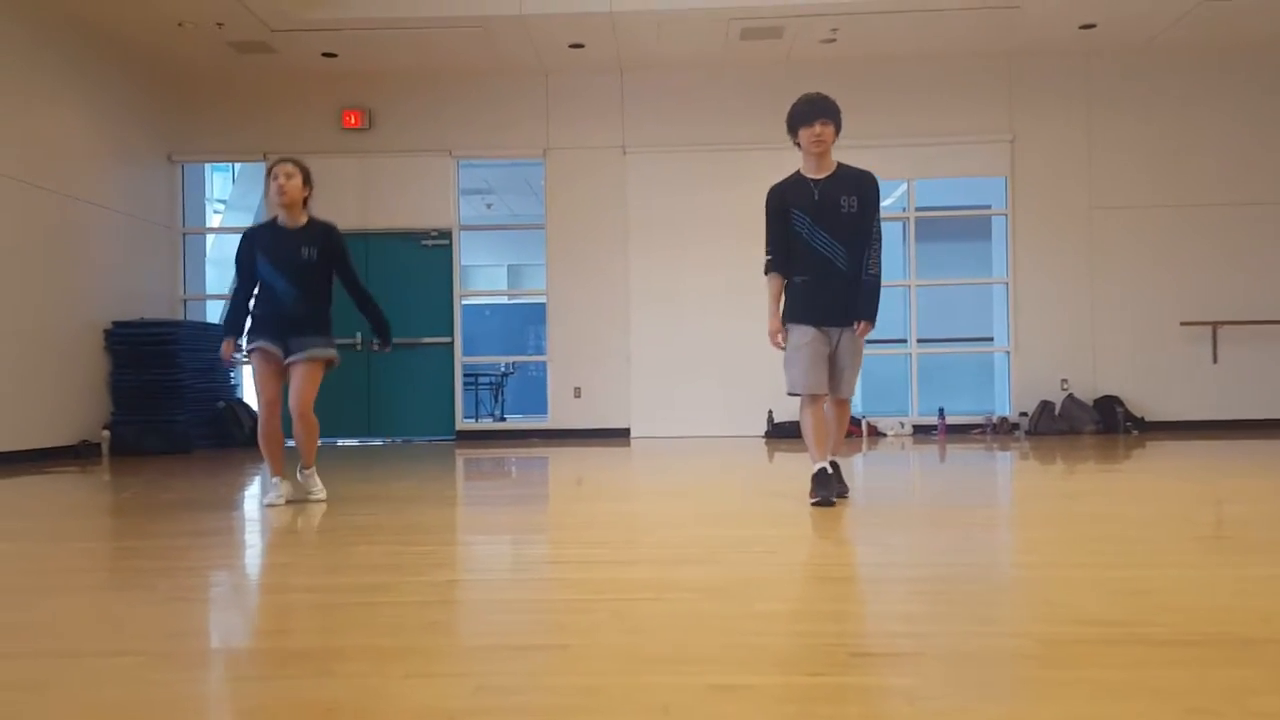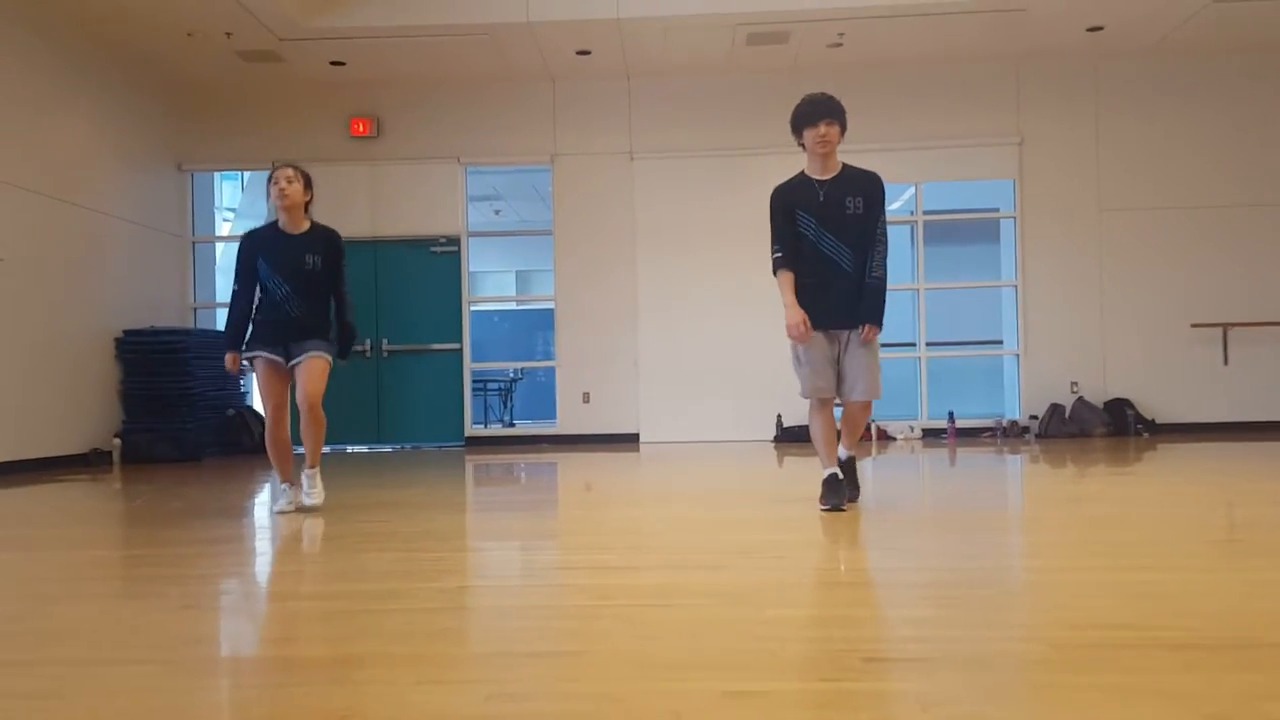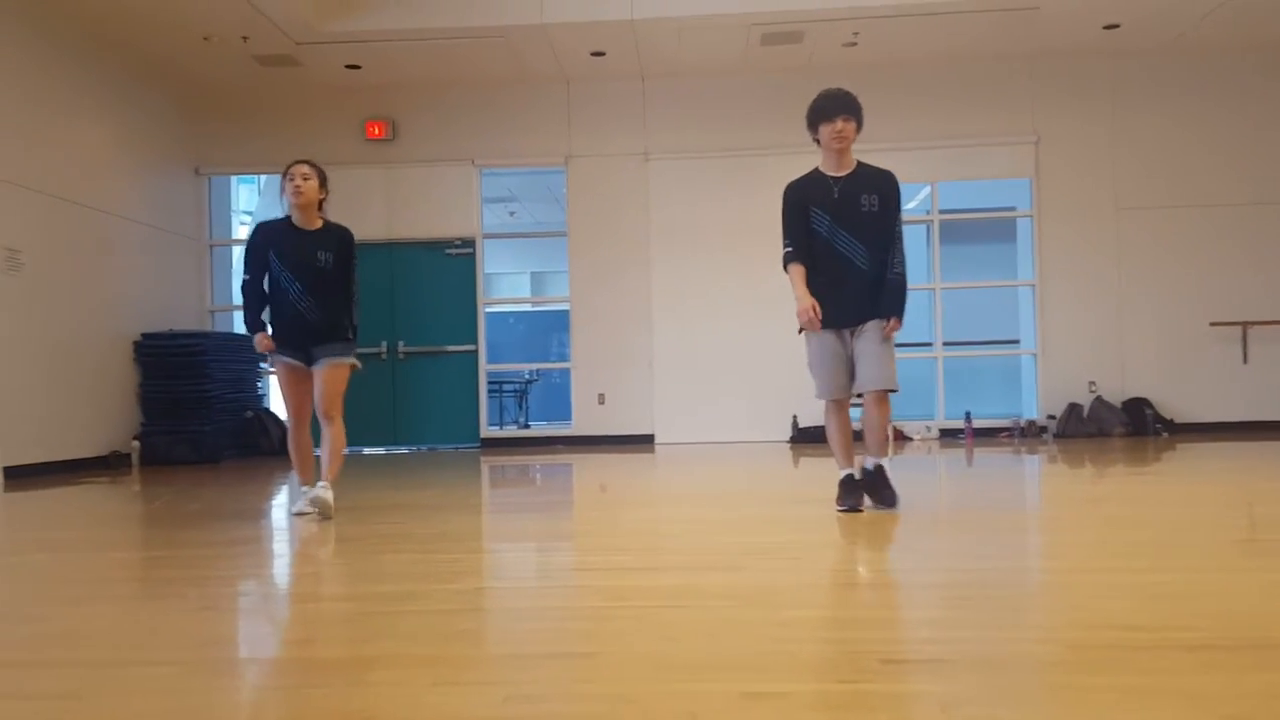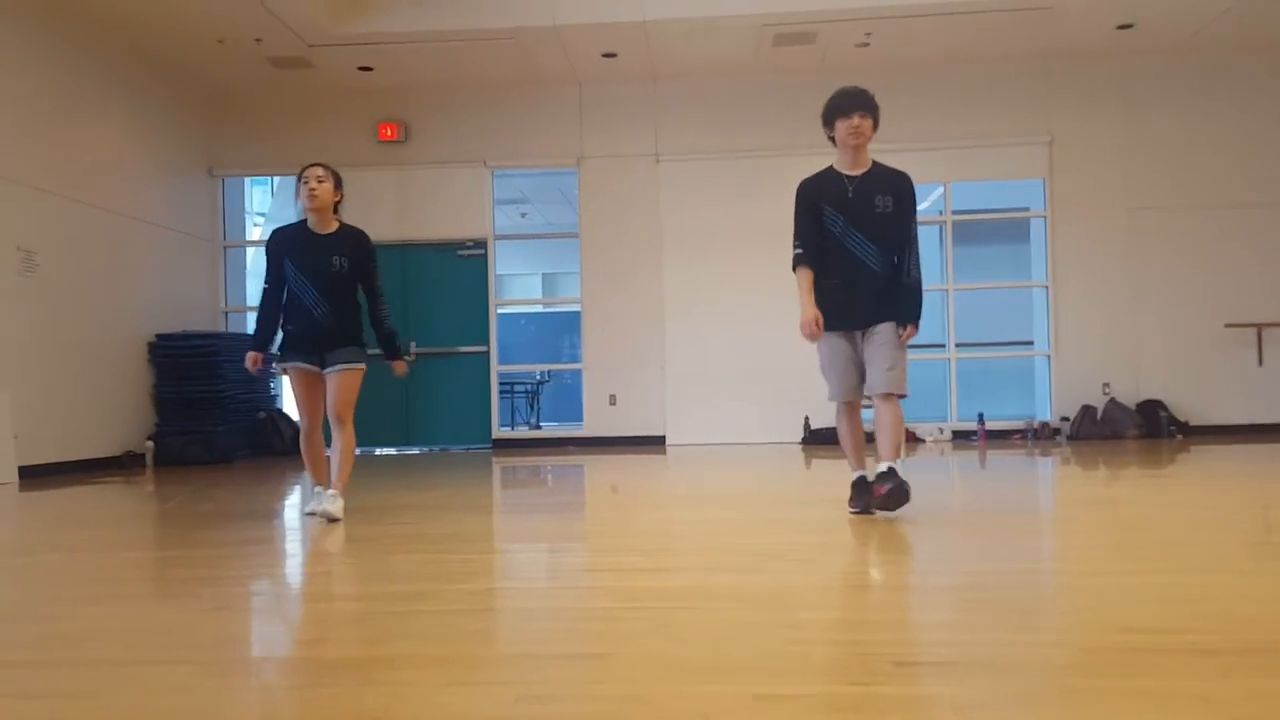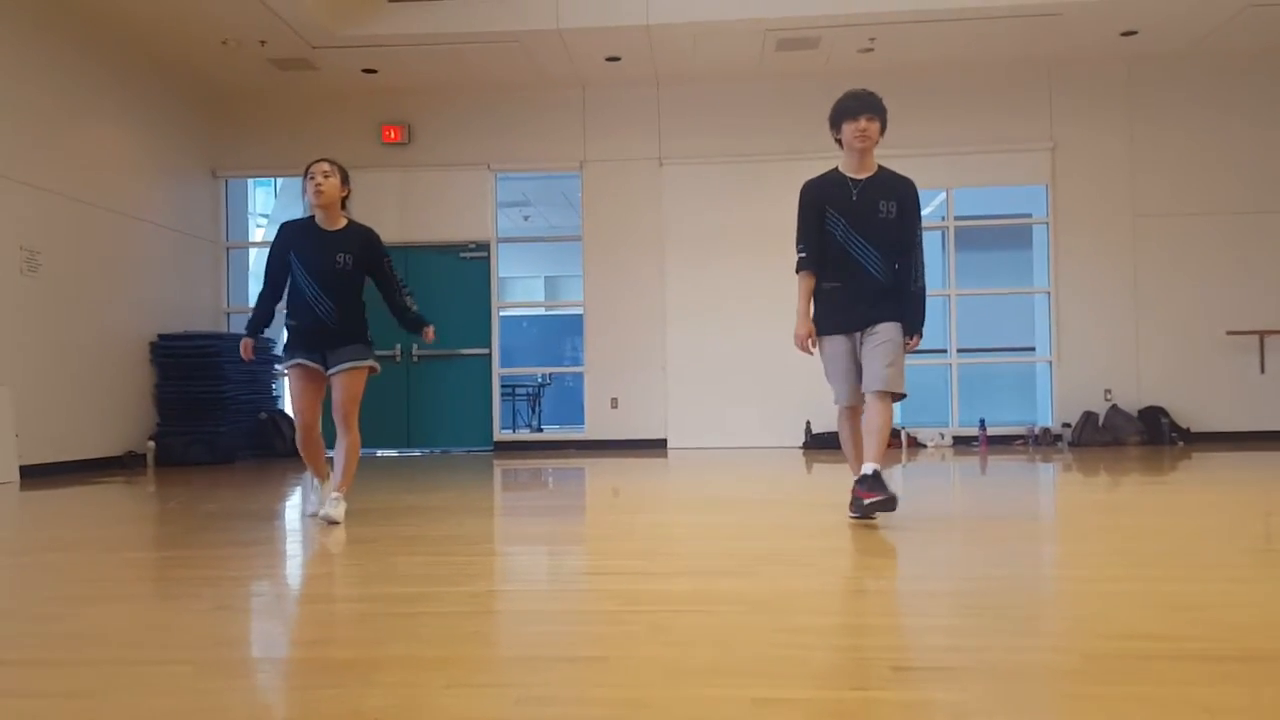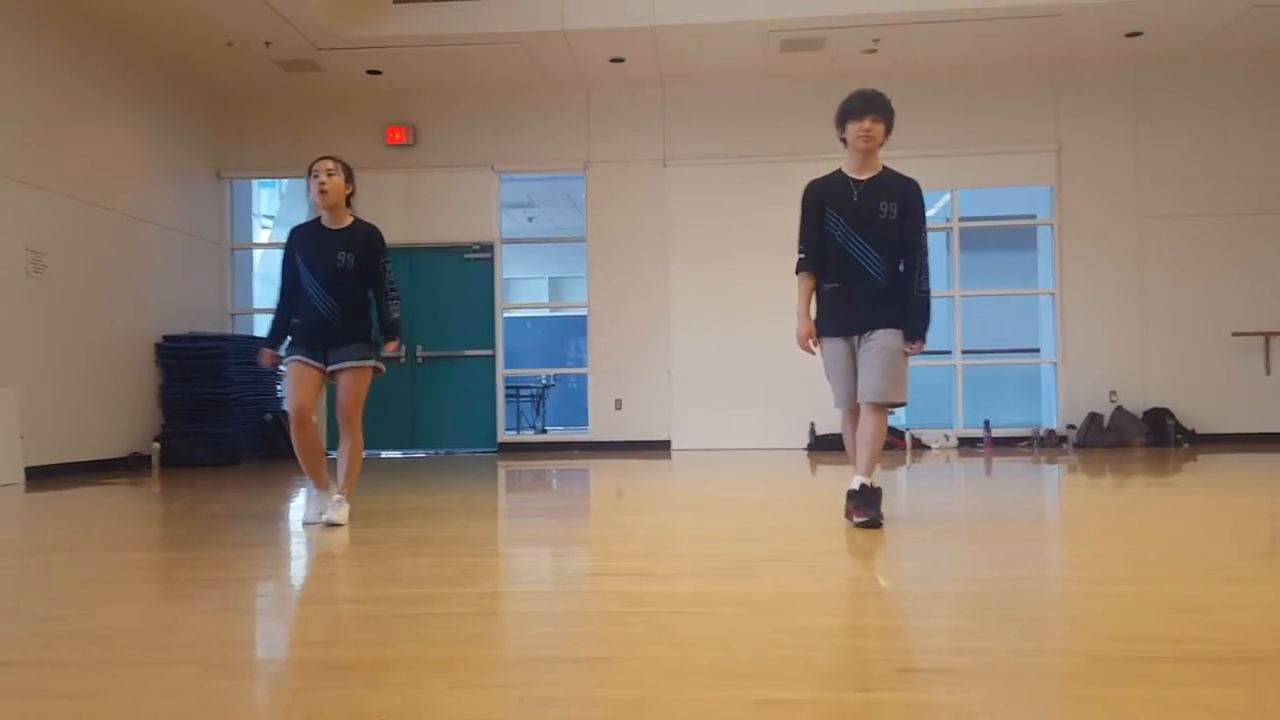
dt=0.2s
person 1, frame 1
left shoulder: (862, 184)
right shoulder: (781, 194)
left elbow: (872, 250)
right elbow: (775, 260)
left wrist: (867, 308)
right wrist: (774, 314)
left hip: (848, 310)
right hip: (803, 313)
left knee: (841, 396)
right knee: (811, 393)
left ankle: (832, 463)
right ankle: (821, 472)
person 1, frame 2
left shoulder: (867, 185)
right shoulder: (786, 195)
left elbow: (877, 253)
right elbow: (783, 257)
left wrist: (873, 312)
right wrist: (791, 307)
left hip: (856, 313)
right hip: (811, 316)
left knee: (861, 398)
right knee: (821, 398)
left ankle: (845, 456)
right ankle: (831, 477)
person 1, frame 3
left shoulder: (882, 183)
right shoulder: (799, 191)
left elbow: (893, 250)
right elbow: (794, 252)
left wrist: (894, 307)
right wrist: (802, 295)
left hip: (871, 310)
right hip: (824, 314)
left knee: (877, 391)
right knee: (835, 398)
left ankle: (875, 469)
right ankle: (848, 478)
person 1, frame 4
left shoulder: (897, 184)
right shoulder: (812, 189)
left elbow: (908, 253)
right elbow: (804, 254)
left wrist: (910, 311)
right wrist: (807, 304)
left hip: (884, 312)
right hip: (834, 315)
left knee: (886, 393)
right knee: (847, 400)
left ankle: (887, 474)
right ankle: (860, 480)
person 1, frame 5
left shoulder: (901, 189)
right shoulder: (816, 191)
left elbow: (913, 260)
right elbow: (807, 259)
left wrist: (914, 320)
right wrist: (803, 315)
left hip: (885, 314)
right hip: (834, 317)
left knee: (879, 393)
right knee: (849, 403)
left ankle: (870, 478)
right ankle: (862, 480)
person 1, frame 6
left shoulder: (905, 190)
right shoulder: (819, 191)
left elbow: (917, 261)
right elbow: (808, 260)
left wrist: (917, 323)
right wrist: (803, 314)
left hip: (886, 318)
right hip: (835, 318)
left knee: (875, 402)
right knee: (850, 406)
left ankle: (860, 489)
right ankle: (867, 488)
person 2, frame 1
left shoulder: (326, 235)
right shoulder: (255, 237)
left elbow: (352, 283)
right elbow: (243, 288)
left wrist: (379, 323)
right wrist: (231, 332)
left hip: (312, 334)
right hip: (267, 333)
left knee: (300, 409)
right knee: (267, 409)
left ankle: (309, 472)
right ankle: (277, 479)
person 2, frame 2
left shoulder: (328, 240)
right shoulder: (254, 241)
left elbow: (340, 293)
right elbow: (241, 294)
left wrist: (347, 338)
right wrist: (232, 344)
left hip: (313, 337)
right hip: (268, 337)
left knee: (309, 403)
right knee: (275, 416)
left ankle: (312, 474)
right ankle: (287, 486)
person 2, frame 3
left shoulder: (340, 237)
right shoulder: (266, 234)
left elbow: (348, 293)
right elbow: (251, 285)
left wrist: (352, 342)
right wrist: (258, 328)
left hip: (332, 339)
right hip: (287, 339)
left knee: (329, 411)
right knee: (298, 418)
left ankle: (326, 488)
right ankle: (306, 487)
person 2, frame 4
left shoulder: (356, 241)
right shoulder: (282, 239)
left elbow: (374, 297)
right elbow: (271, 294)
left wrist: (392, 348)
right wrist: (259, 343)
left hip: (345, 344)
right hip: (299, 343)
left knee: (340, 418)
right knee: (310, 423)
left ankle: (336, 494)
right ankle: (319, 488)
person 2, frame 5
left shoulder: (364, 238)
right shoulder: (289, 234)
left elbow: (391, 285)
right elbow: (272, 286)
left wrist: (418, 324)
right wrist: (252, 331)
left hip: (349, 341)
right hip: (303, 342)
left knee: (345, 419)
right knee: (304, 422)
left ankle: (338, 497)
right ankle: (321, 481)
person 2, frame 6
left shoulder: (367, 236)
right shoulder: (299, 236)
left elbow: (386, 288)
right elbow: (289, 291)
left wrist: (391, 332)
right wrist: (273, 339)
left hip: (352, 341)
right hip: (306, 340)
left knee: (348, 420)
right knee: (297, 414)
left ankle: (341, 499)
right ankle: (320, 490)
